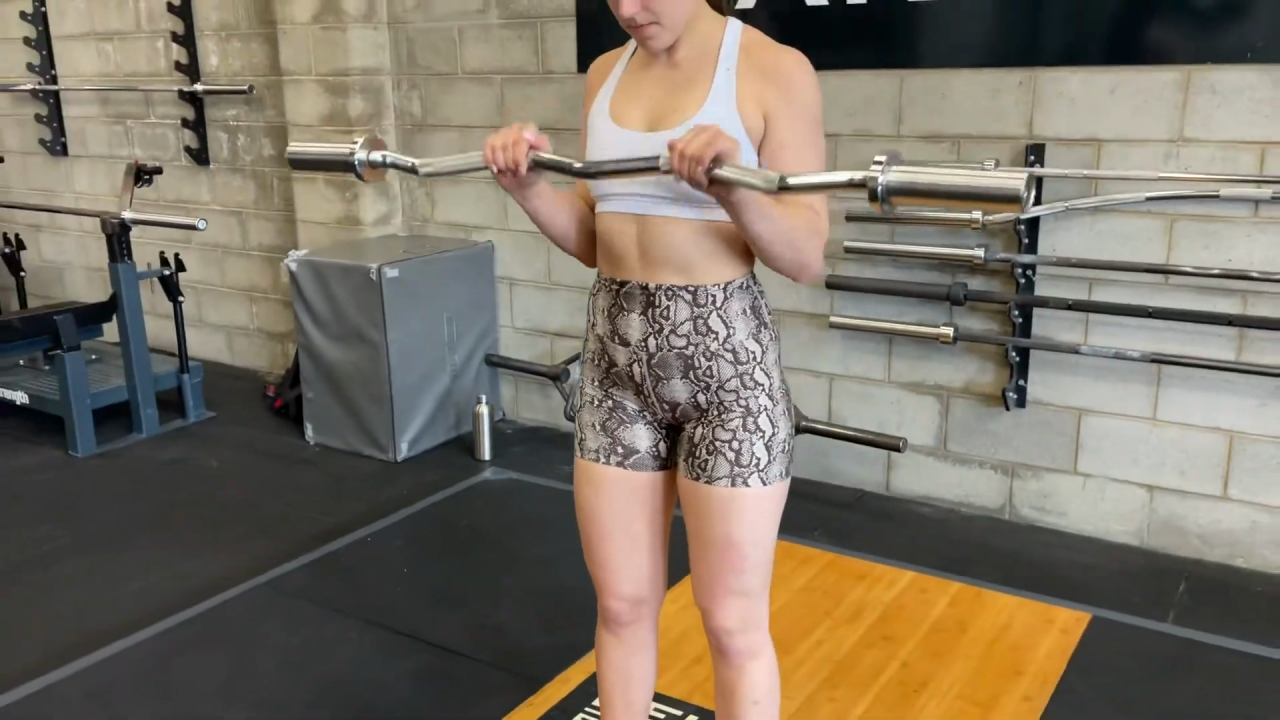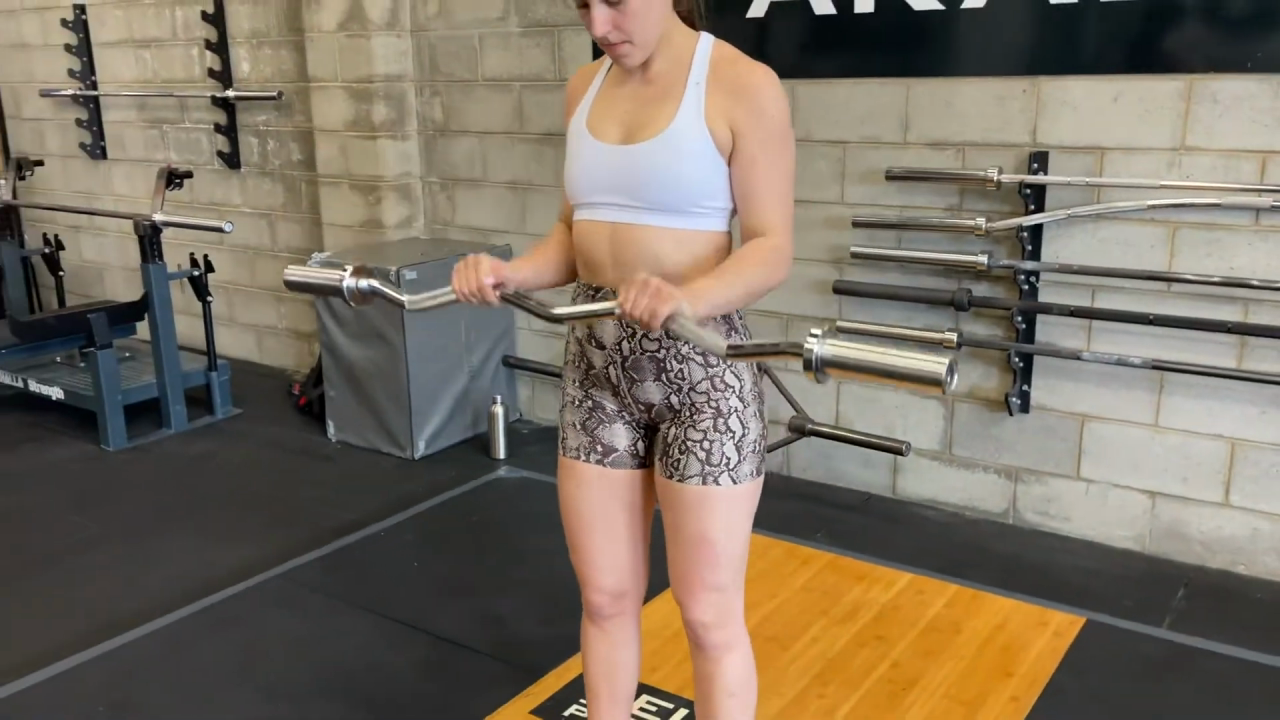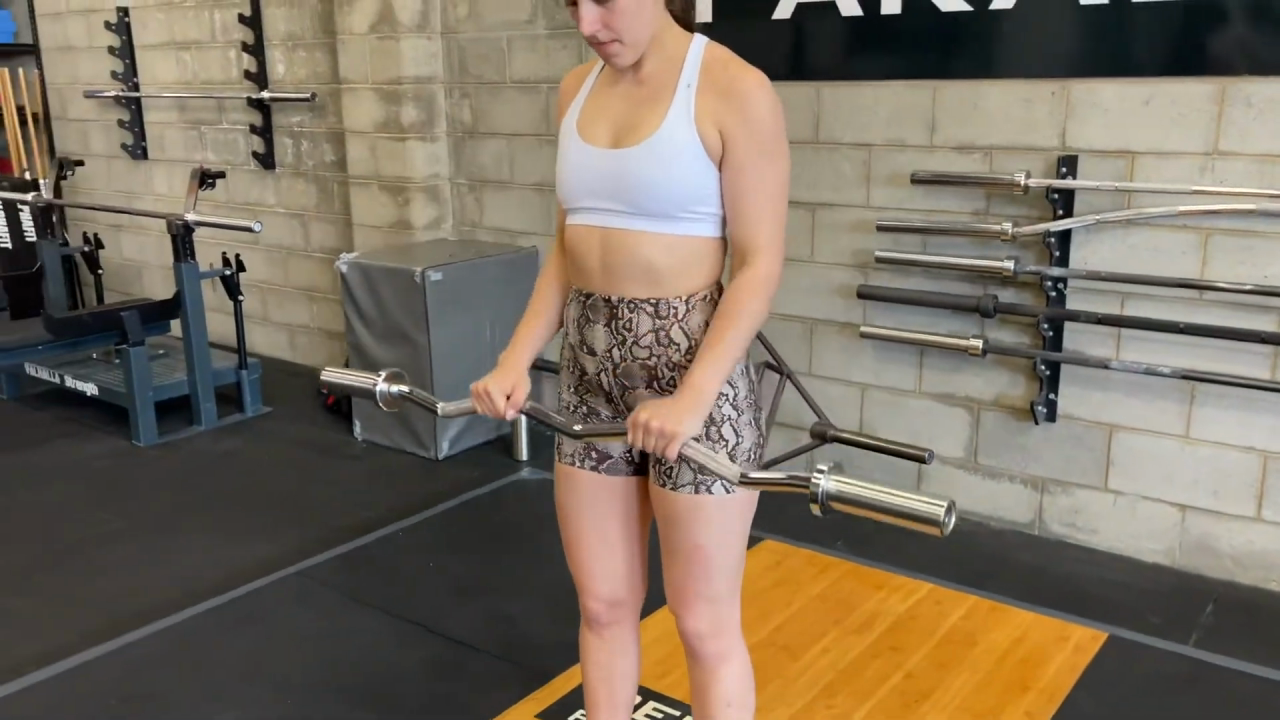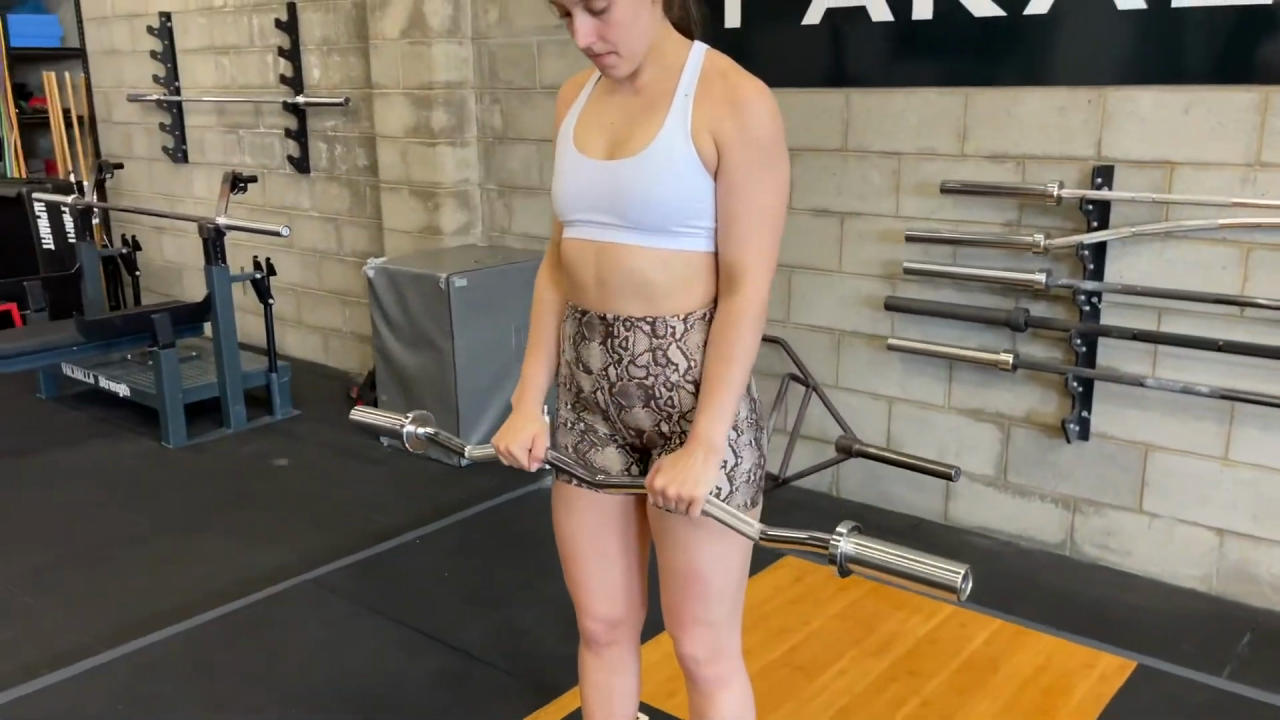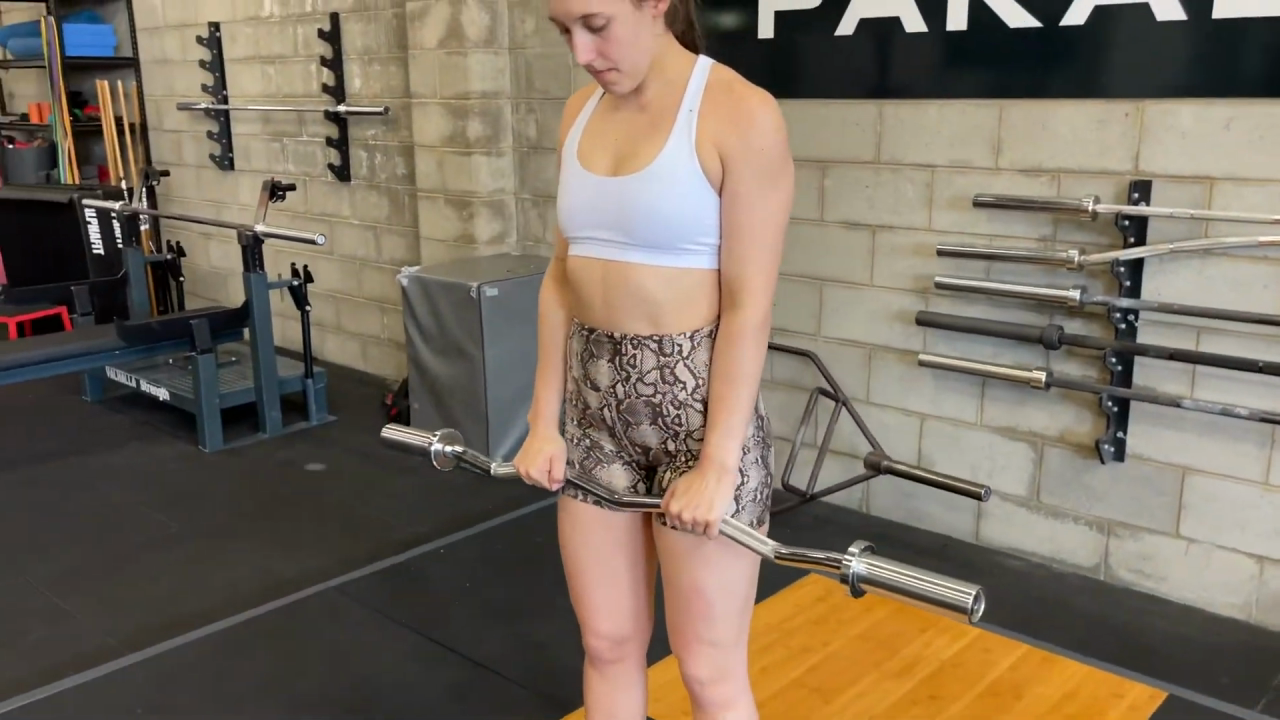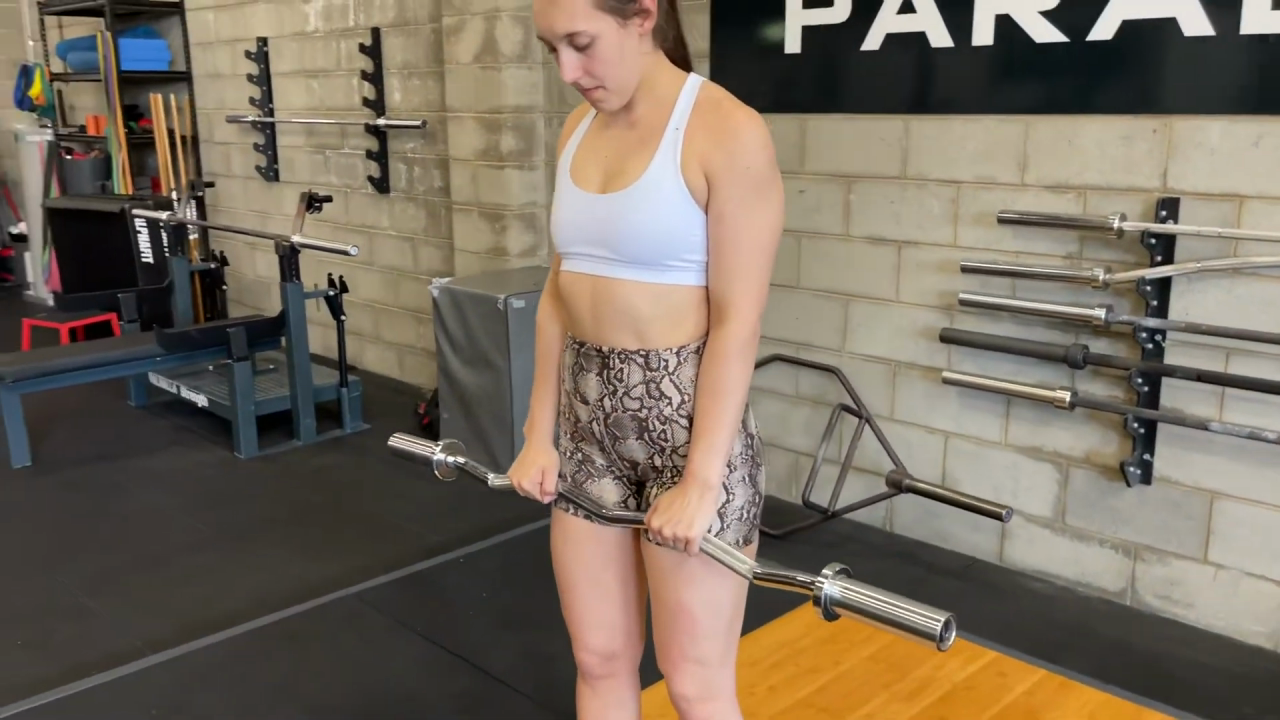
dt=0.4s
person 1, frame 1
left shoulder: (773, 69)
right shoulder: (604, 74)
left elbow: (805, 253)
right elbow: (595, 241)
left wrist: (731, 187)
right wrist: (529, 187)
left hip: (724, 350)
right hip: (616, 349)
left knee: (732, 620)
right knee: (620, 604)
person 1, frame 2
left shoulder: (743, 85)
right shoulder: (585, 86)
left elbow: (772, 247)
left wrist: (687, 295)
right wrist: (508, 273)
left hip: (695, 365)
right hip: (597, 360)
left knee: (709, 613)
right knee: (604, 598)
person 1, frame 3
left shoulder: (734, 90)
right shoulder: (577, 88)
left elbow: (759, 264)
left wrist: (691, 396)
right wrist: (517, 356)
left hip: (693, 362)
right hip: (589, 363)
left knee: (704, 623)
right knee: (602, 605)
person 1, frame 4
left shoulder: (735, 100)
right shoulder: (575, 97)
left elbow: (747, 288)
right elbow: (558, 262)
left wrist: (704, 443)
right wrist: (529, 399)
left hip: (693, 378)
right hip: (588, 380)
left knee: (703, 649)
right knee: (601, 625)
person 1, frame 5
left shoulder: (740, 114)
right shoulder: (580, 112)
left elbow: (749, 305)
right elbow: (561, 278)
left wrist: (718, 462)
right wrist: (543, 420)
left hip: (699, 396)
right hip: (596, 398)
right knee: (606, 642)
person 1, frame 6
left shoulder: (727, 132)
right shoulder: (578, 129)
left elbow: (737, 322)
right elbow: (559, 294)
left wrist: (699, 483)
right wrist: (539, 433)
left hip: (688, 416)
right hip: (590, 416)
right knee: (598, 658)
